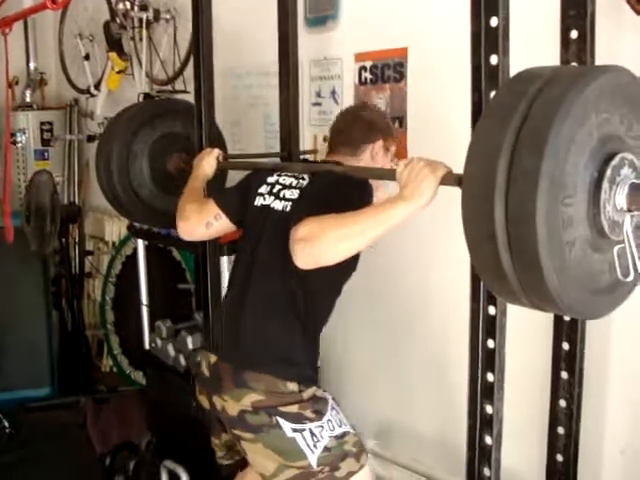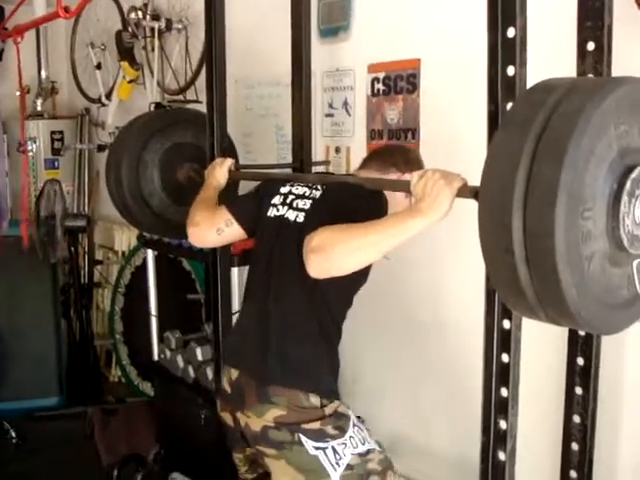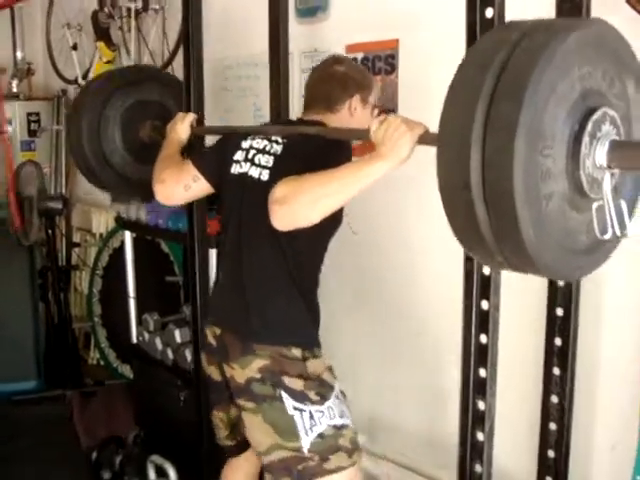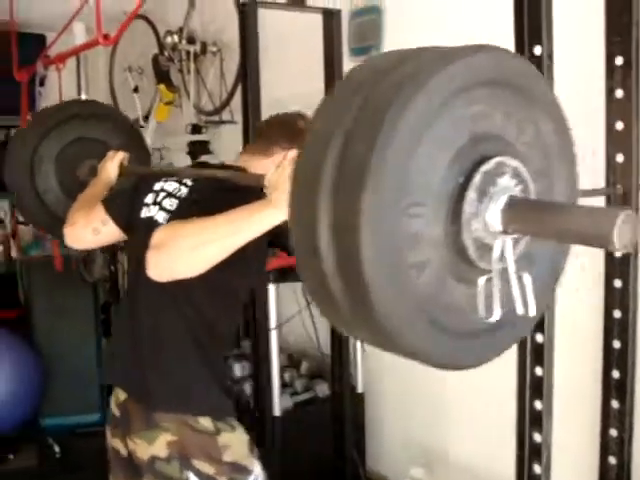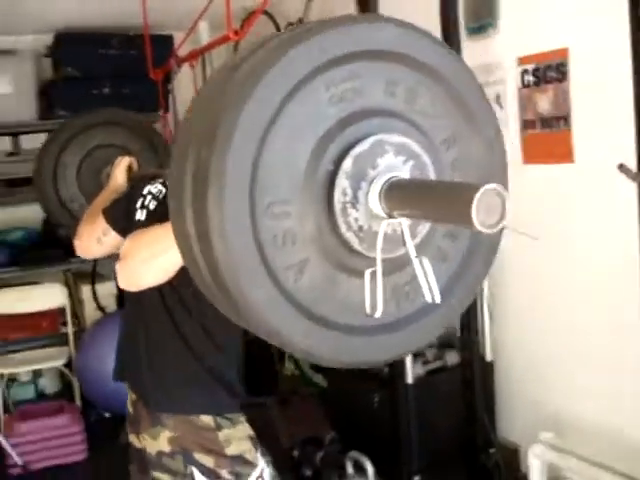
dt=1s
person 1, frame 1
left shoulder: (273, 178)
right shoulder: (350, 187)
left elbow: (190, 224)
right elbow: (308, 245)
left wrist: (200, 174)
right wrist: (406, 200)
left hip: (218, 371)
right hip: (271, 387)
person 1, frame 2
left shoulder: (284, 188)
right shoulder: (367, 201)
left elbow: (201, 230)
right elbow: (322, 256)
left wrist: (213, 183)
right wrist: (421, 213)
left hip: (237, 381)
right hip: (291, 400)
person 1, frame 3
left shoulder: (246, 140)
right shoulder: (328, 148)
left elbow: (168, 187)
right elbow: (287, 208)
left wrist: (175, 137)
right wrist: (384, 158)
left hip: (222, 336)
right hip: (274, 351)
person 1, frame 4
left shoulder: (165, 182)
right shoulder: (241, 199)
left elbow: (78, 231)
right elbow: (166, 258)
left wrist: (104, 179)
right wrist: (274, 207)
left hip: (129, 401)
right hip: (184, 419)
person 1, frame 5
left shoulder: (157, 184)
left elbow: (86, 240)
right elbow: (135, 269)
left wrist: (116, 184)
left hip: (149, 399)
right hip: (192, 416)
